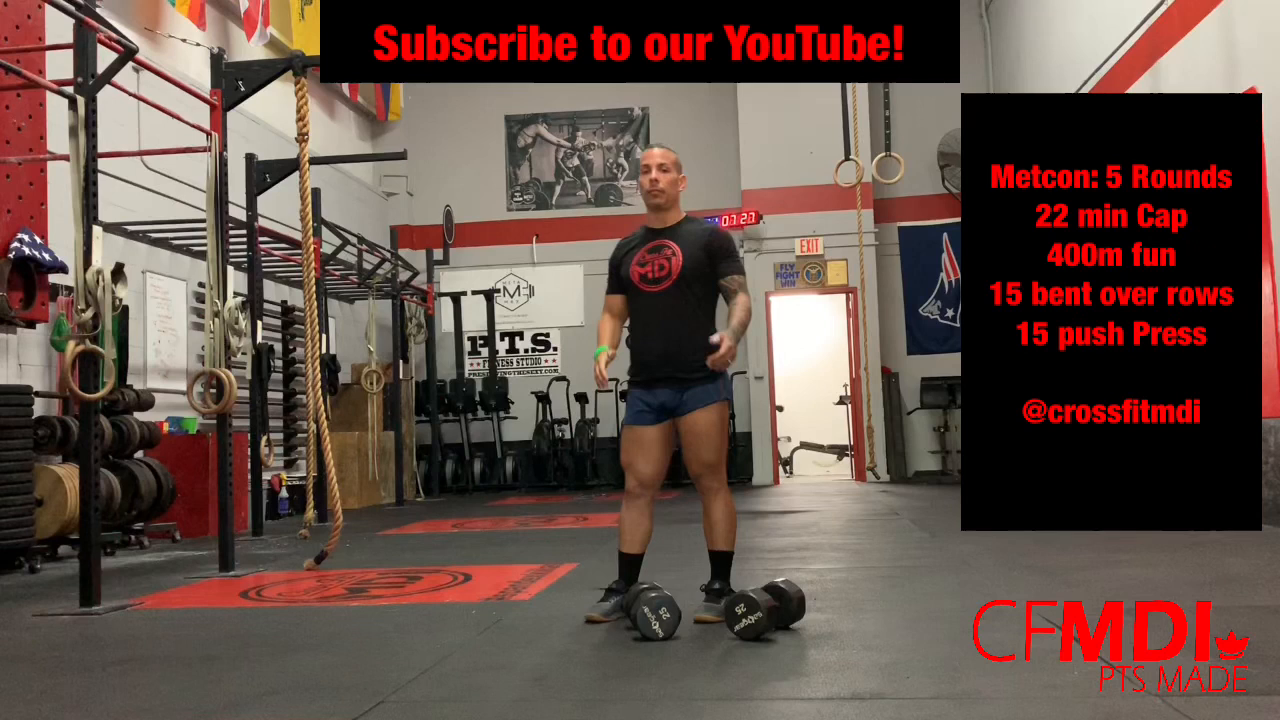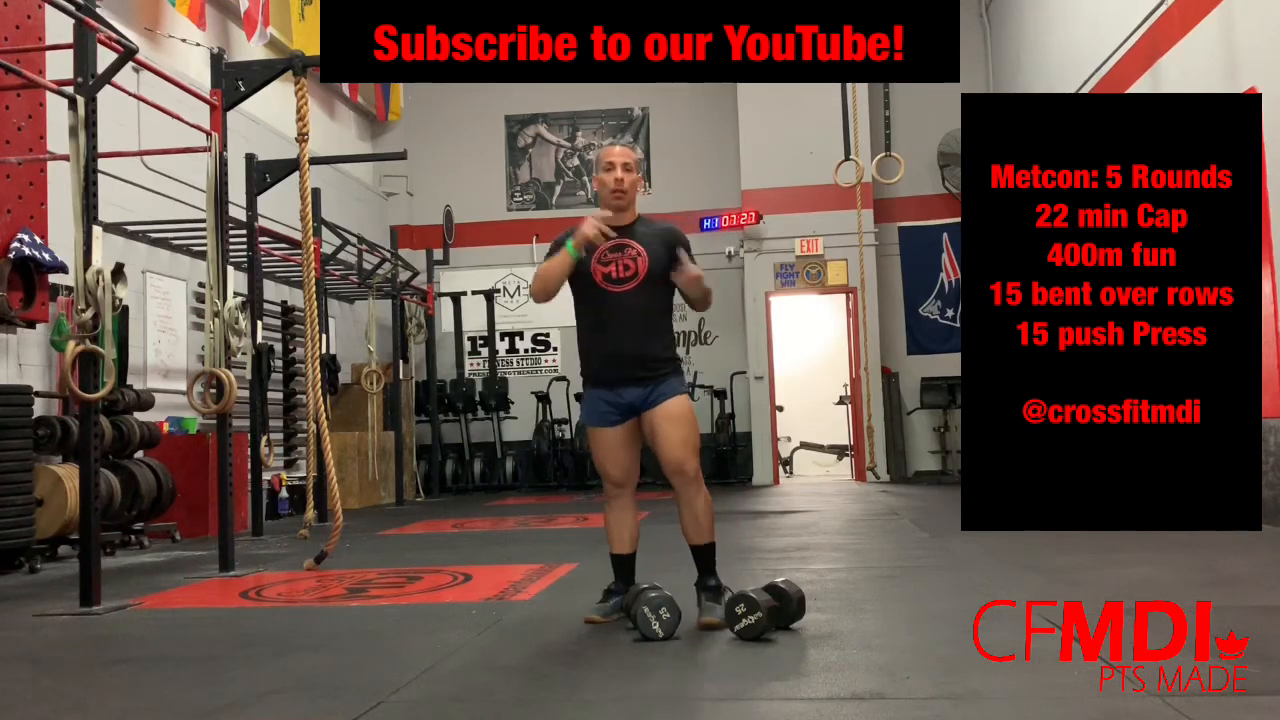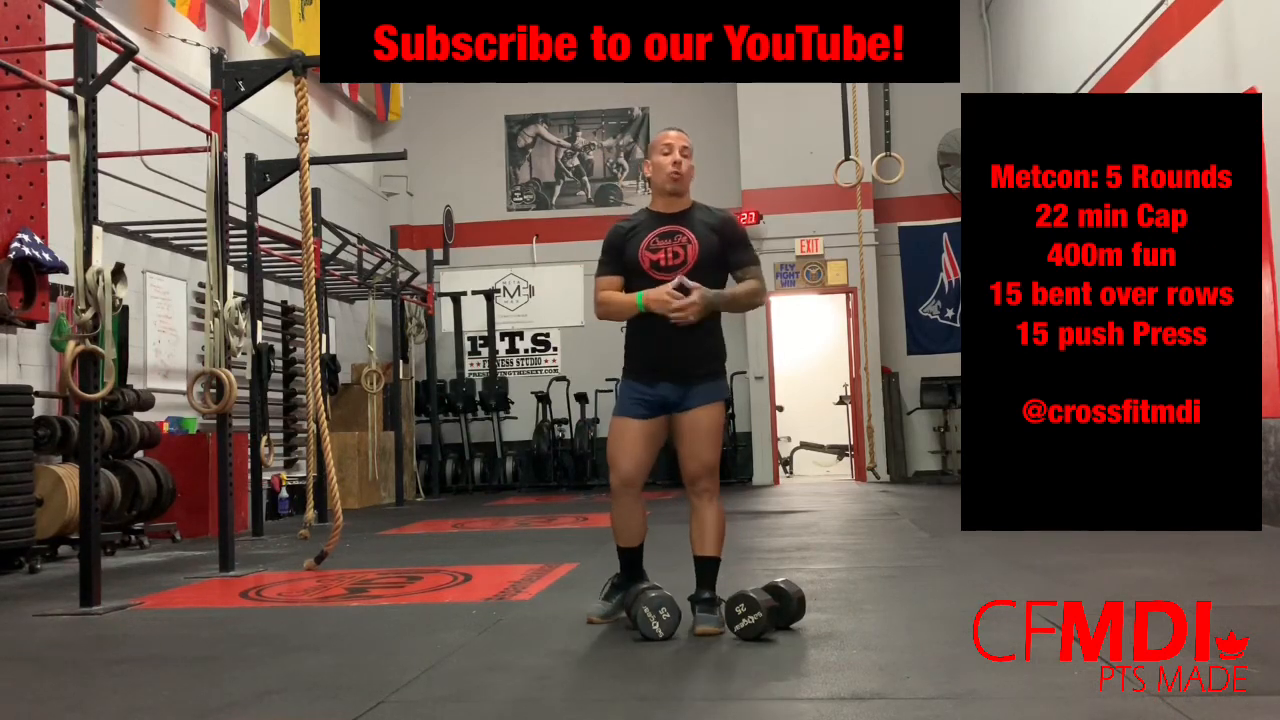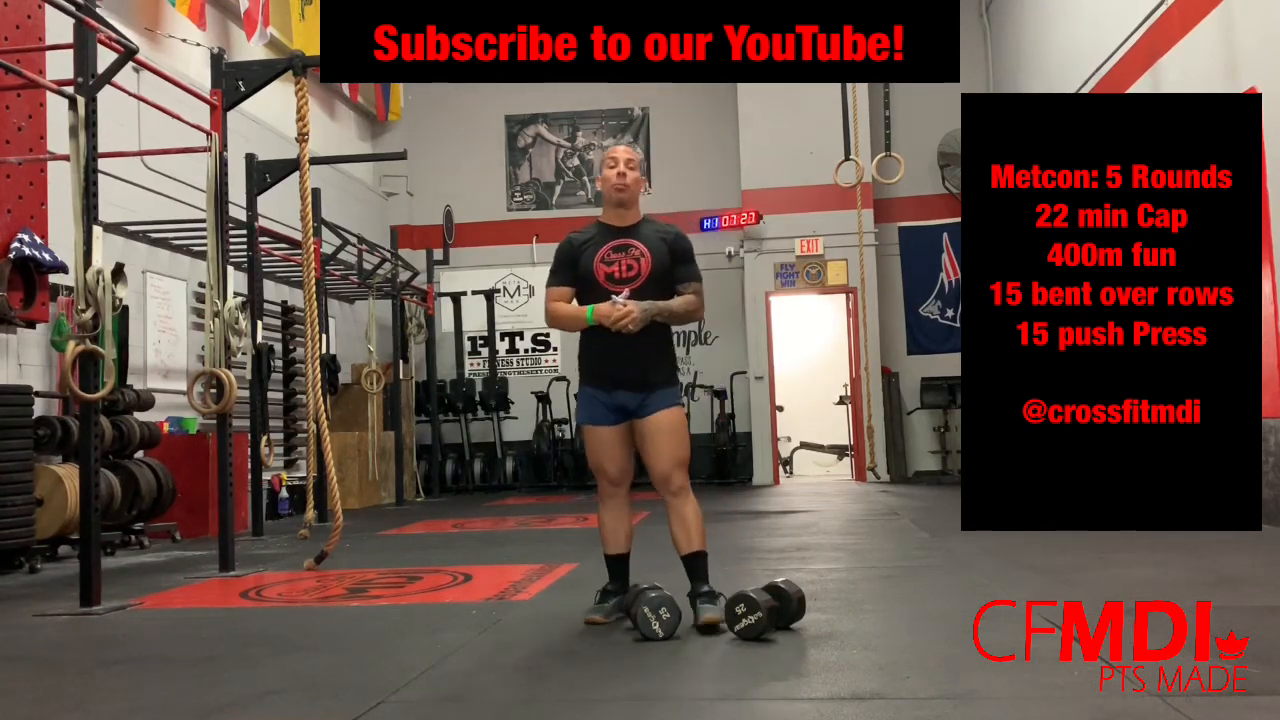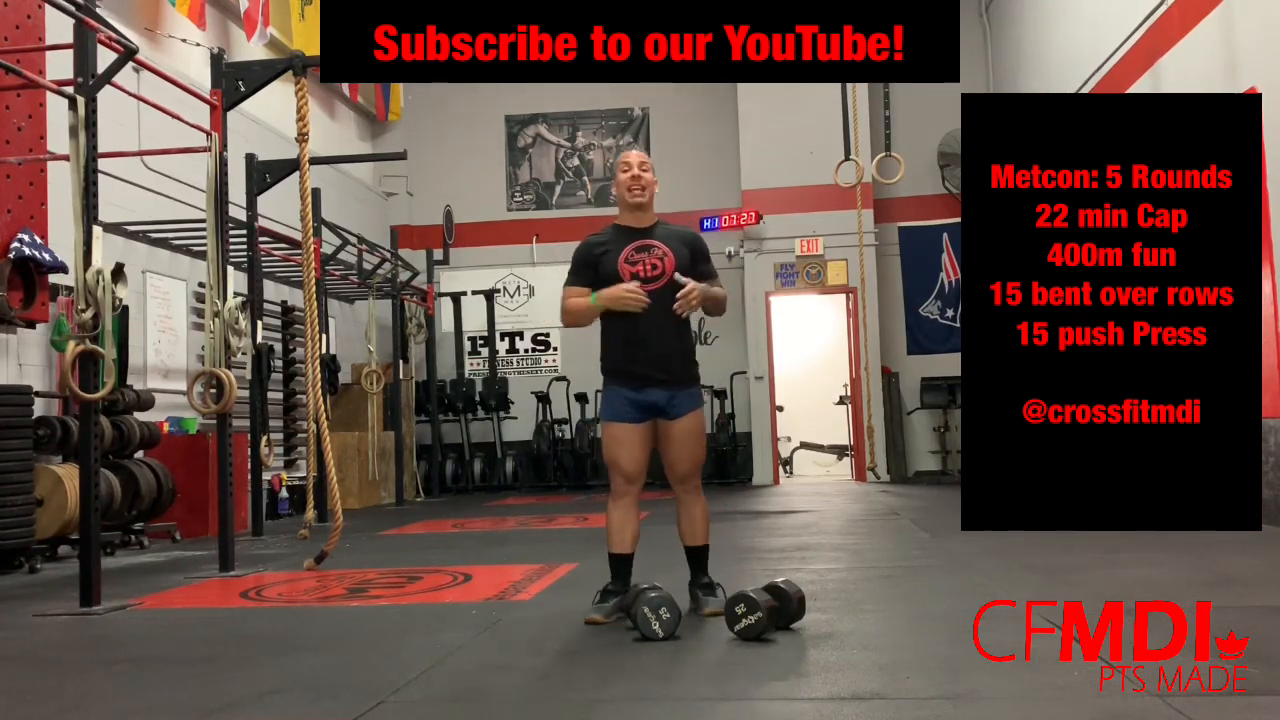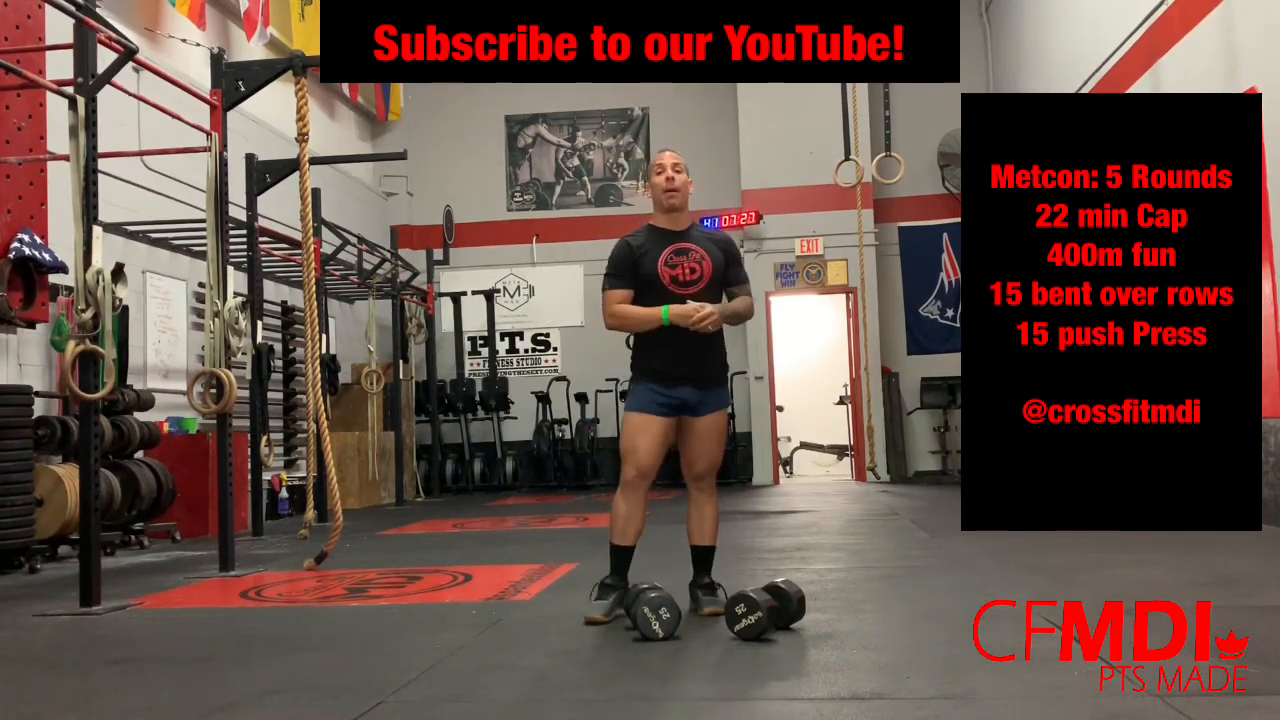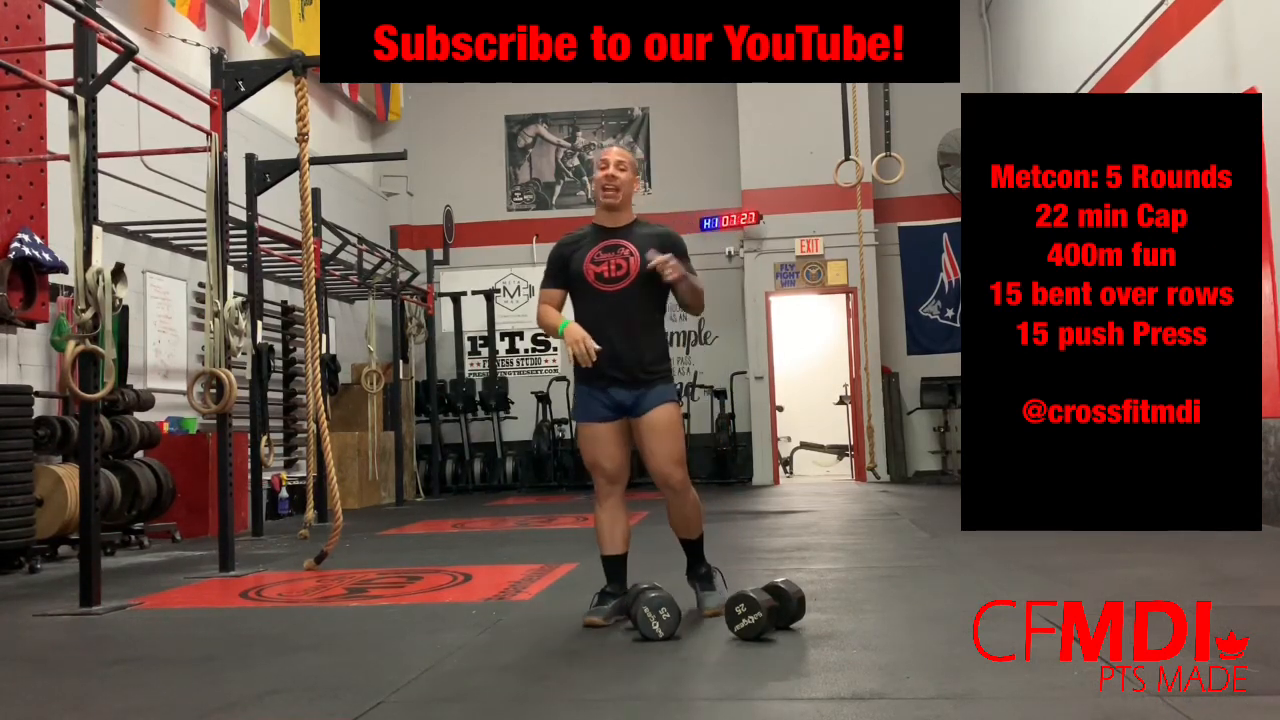
dt=0.7s
person 1, frame 1
left shoulder: (710, 237)
right shoulder: (626, 250)
left elbow: (739, 296)
right elbow: (613, 314)
left wrist: (732, 335)
right wrist: (603, 353)
left hip: (701, 382)
right hip: (645, 387)
left knee: (710, 481)
right knee: (637, 486)
left ankle: (720, 586)
right ankle: (624, 586)
person 1, frame 2
left shoulder: (666, 236)
right shoulder: (573, 242)
left elbow: (696, 300)
right elbow: (539, 291)
left wrist: (699, 287)
right wrist: (579, 243)
left hip: (661, 379)
right hip: (604, 387)
left knee: (686, 474)
right knee: (617, 487)
left ankle: (709, 583)
right ankle: (623, 587)
person 1, frame 3
left shoulder: (720, 225)
right shoulder: (624, 233)
left elbow: (756, 290)
right elbow: (602, 303)
left wrist: (711, 299)
right wrist: (646, 299)
left hip: (701, 380)
right hip: (640, 380)
left knee: (702, 484)
right knee: (622, 482)
left ankle: (706, 596)
right ankle: (629, 576)
person 1, frame 4
left shoulder: (670, 239)
right shoulder: (575, 245)
left elbow: (695, 304)
right elbow: (554, 311)
left wrist: (649, 309)
right wrist: (596, 313)
left hip: (658, 386)
right hip: (600, 389)
left knee: (675, 484)
right knee: (611, 486)
left ankle: (702, 590)
right ankle: (617, 587)
person 1, frame 5
left shoulder: (686, 240)
right shoulder: (595, 247)
left elbow: (720, 302)
right elbow: (569, 314)
left wrist: (702, 292)
right wrist: (606, 297)
left hip: (681, 384)
right hip: (624, 387)
left knee: (688, 482)
right knee: (624, 485)
left ankle: (701, 581)
right ankle: (618, 588)
person 1, frame 6
left shoulder: (720, 243)
right shoulder: (631, 247)
left elbow: (745, 301)
right elbow: (613, 314)
left wrist: (722, 311)
right wrist: (673, 313)
left hip: (709, 383)
right hip: (653, 383)
left knee: (703, 481)
right knee: (634, 478)
left ankle: (702, 581)
right ankle: (615, 582)
person 1, frame 7
left shoulder: (662, 240)
right shoulder: (569, 247)
left elbow: (696, 305)
right elbow: (545, 310)
left wrist: (681, 278)
right wrist: (567, 328)
left hip: (652, 382)
right hip: (595, 386)
left knee: (674, 480)
right knee: (608, 486)
left ankle: (700, 569)
right ankle: (615, 590)
